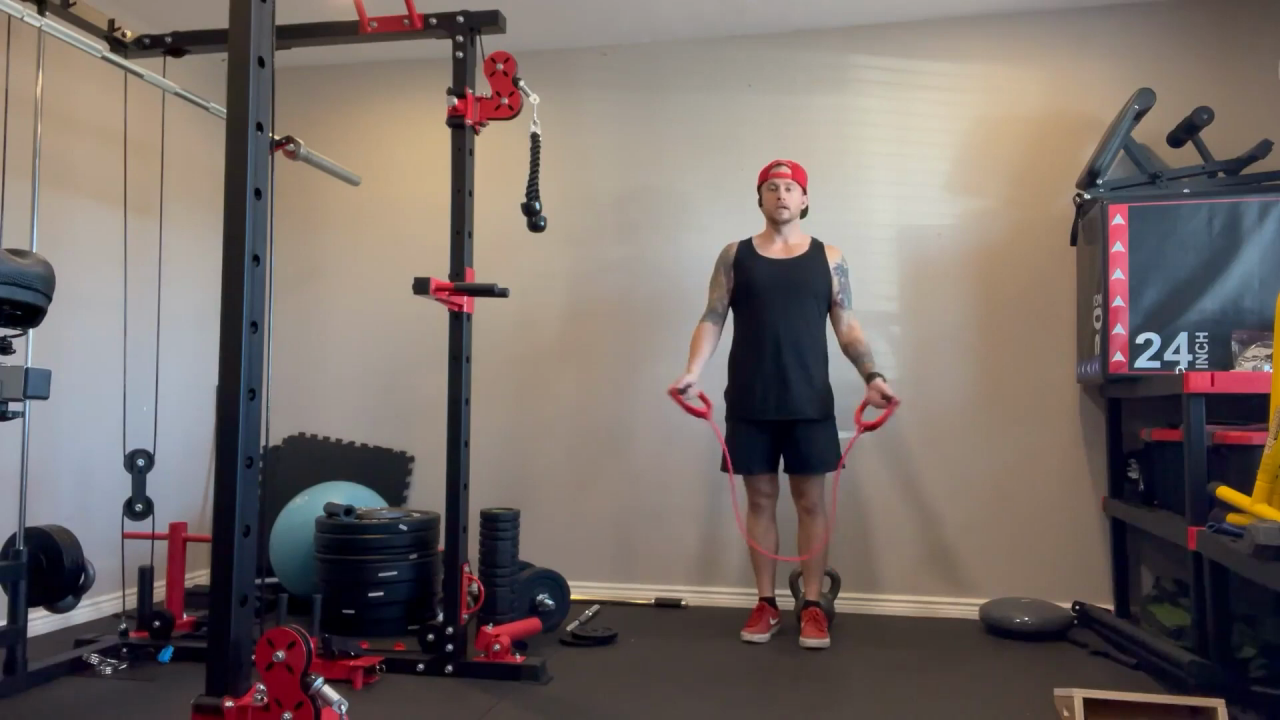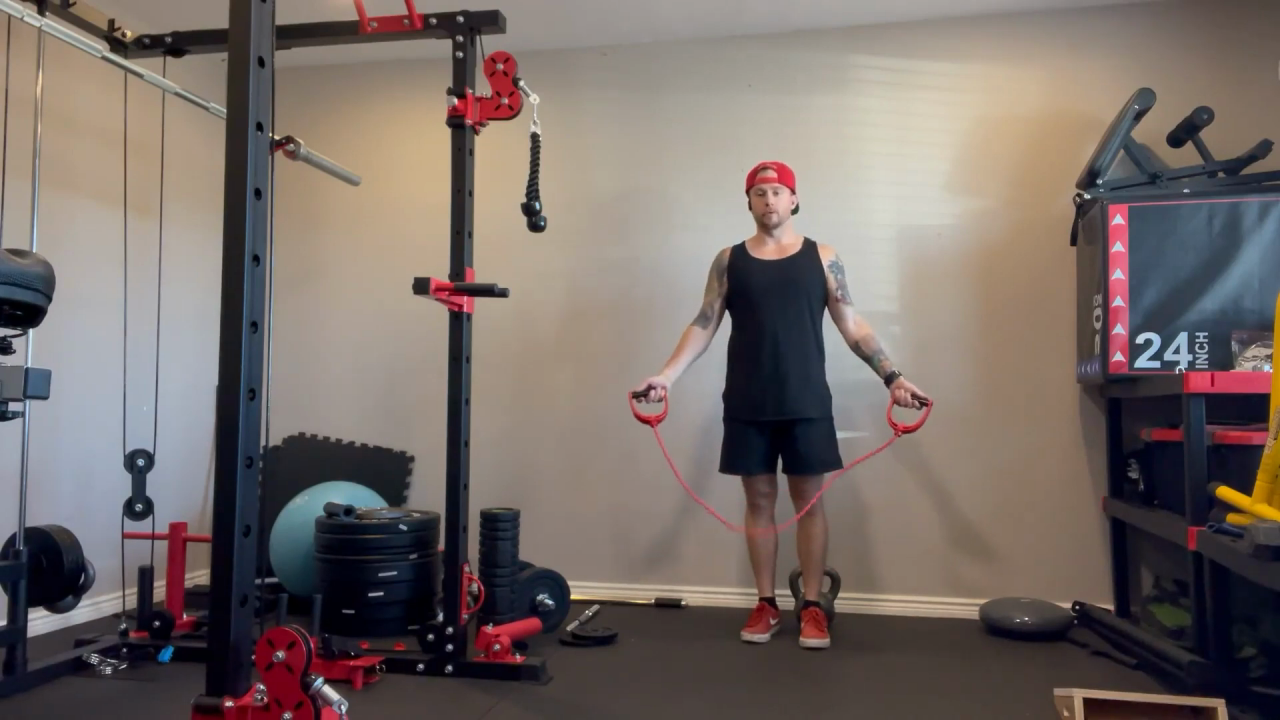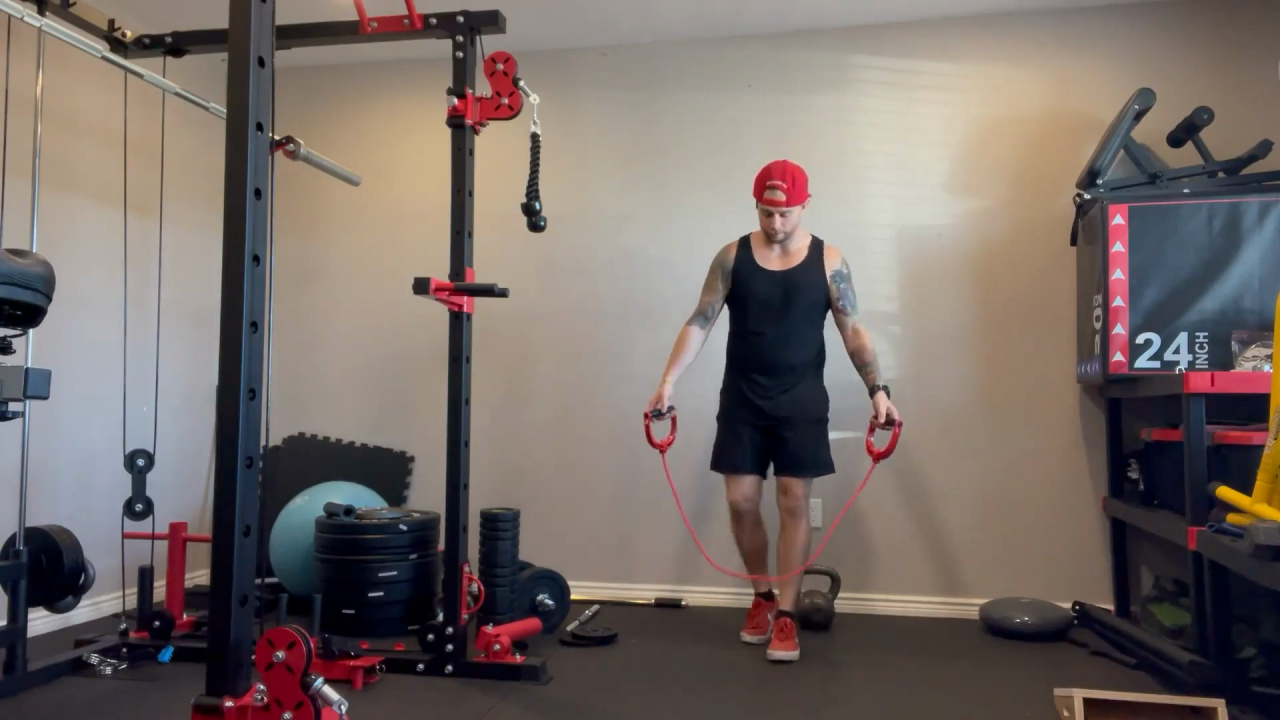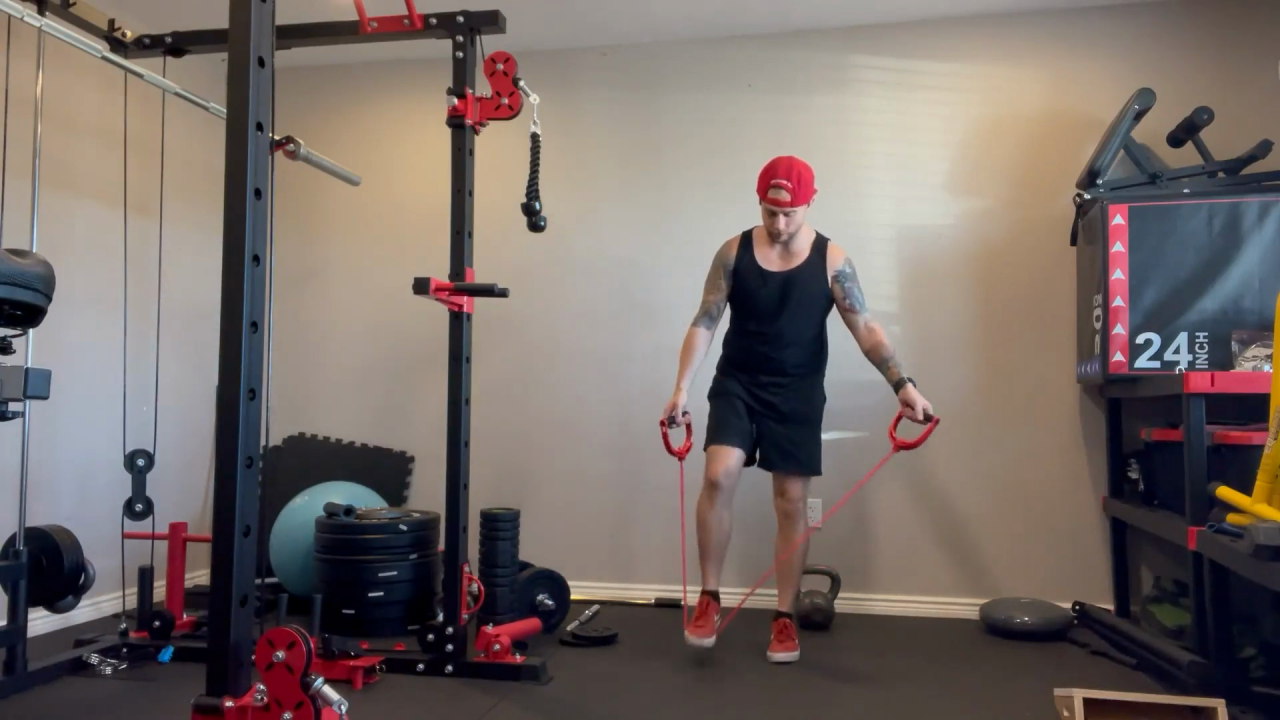
dt=0.7s
person 1, frame 1
left shoulder: (828, 258)
right shoulder: (735, 255)
left elbow: (847, 327)
right elbow: (712, 320)
left wrist: (873, 377)
right wrist: (692, 371)
left hip: (808, 402)
right hip: (750, 402)
left knee: (810, 500)
right knee: (760, 499)
left ankle: (812, 607)
right ankle: (765, 604)
person 1, frame 2
left shoulder: (823, 257)
right shoulder: (729, 259)
left elbow: (852, 325)
right elbow: (704, 324)
left wrist: (893, 377)
right wrist: (667, 375)
left hip: (807, 402)
right hip: (747, 404)
left knee: (809, 501)
right knee: (758, 501)
left ankle: (812, 607)
right ankle: (766, 604)
person 1, frame 3
left shoulder: (829, 261)
right shoulder: (732, 256)
left elbow: (853, 331)
right elbow: (700, 323)
left wrist: (878, 389)
right wrist: (668, 380)
left hip: (801, 399)
right hip: (741, 396)
left knee: (794, 502)
right knee: (741, 501)
left ankle: (785, 616)
right ankle: (762, 595)
person 1, frame 4
left shoulder: (832, 260)
right shoulder: (734, 252)
left elbow: (865, 328)
right elbow: (705, 321)
left wrist: (903, 385)
right wrist: (682, 387)
left hip: (798, 393)
right hip: (737, 383)
left knee: (792, 502)
right knee: (718, 476)
left ankle: (784, 618)
right ankle: (709, 596)
